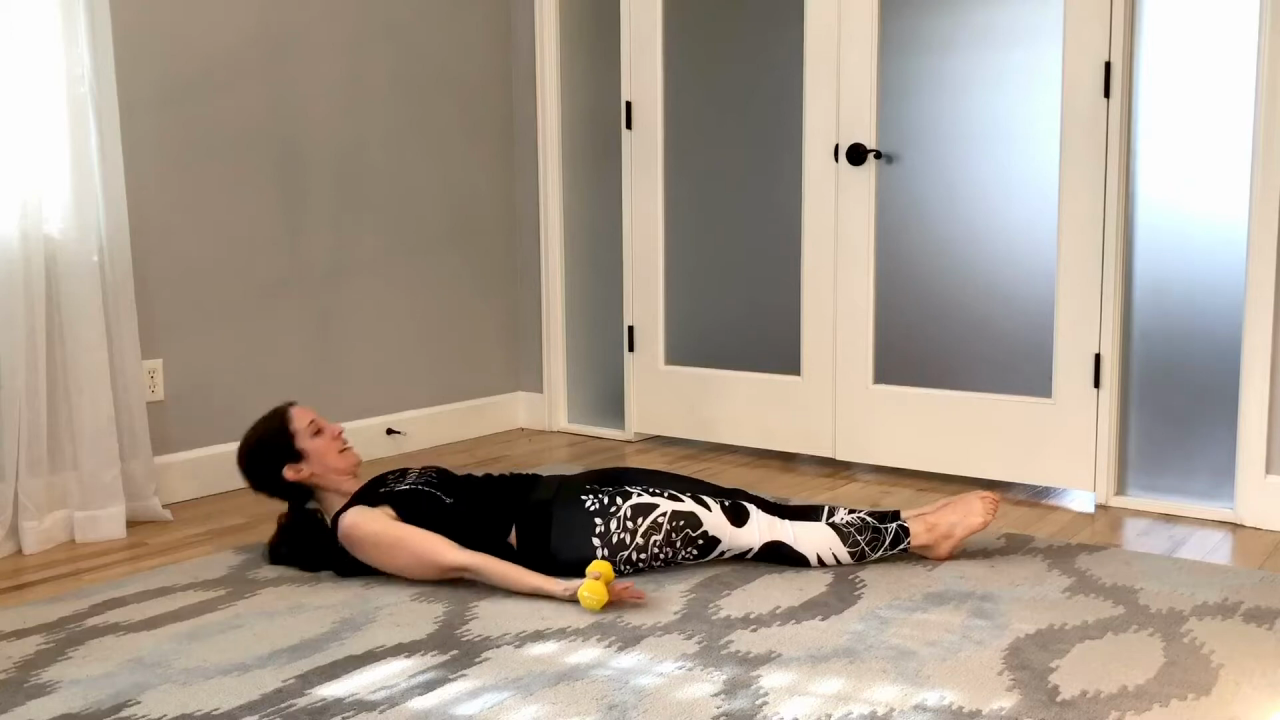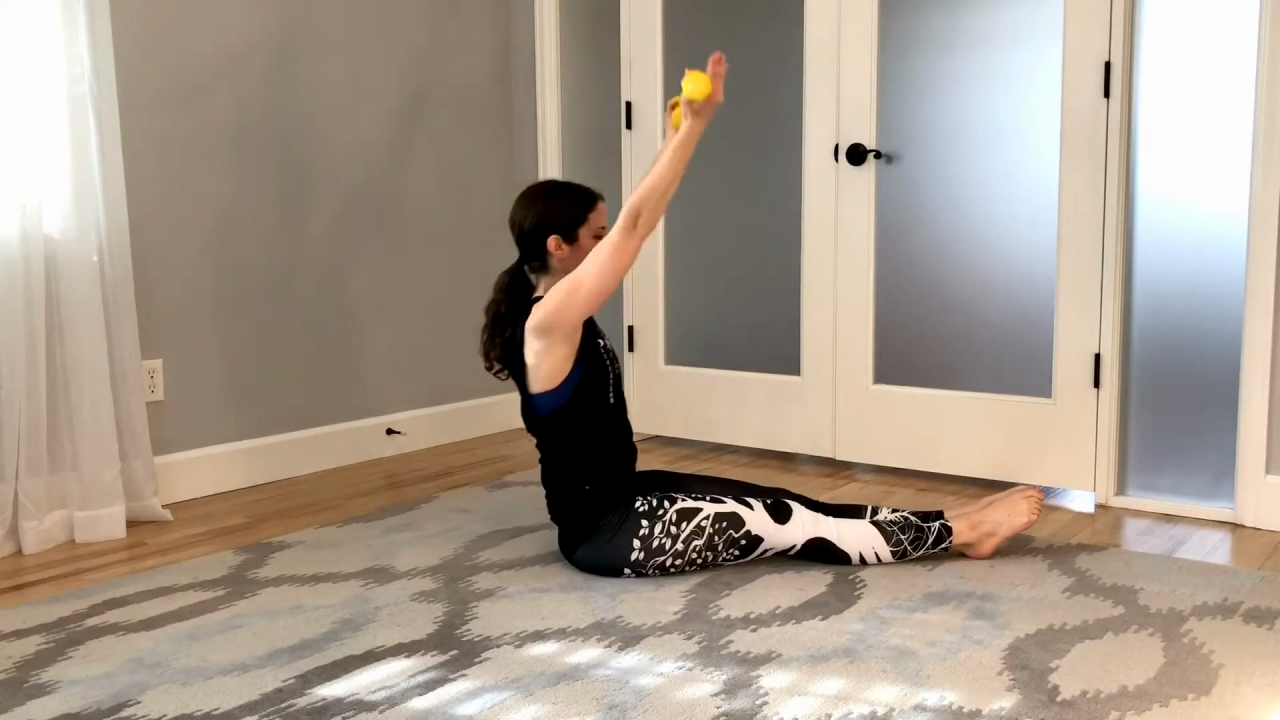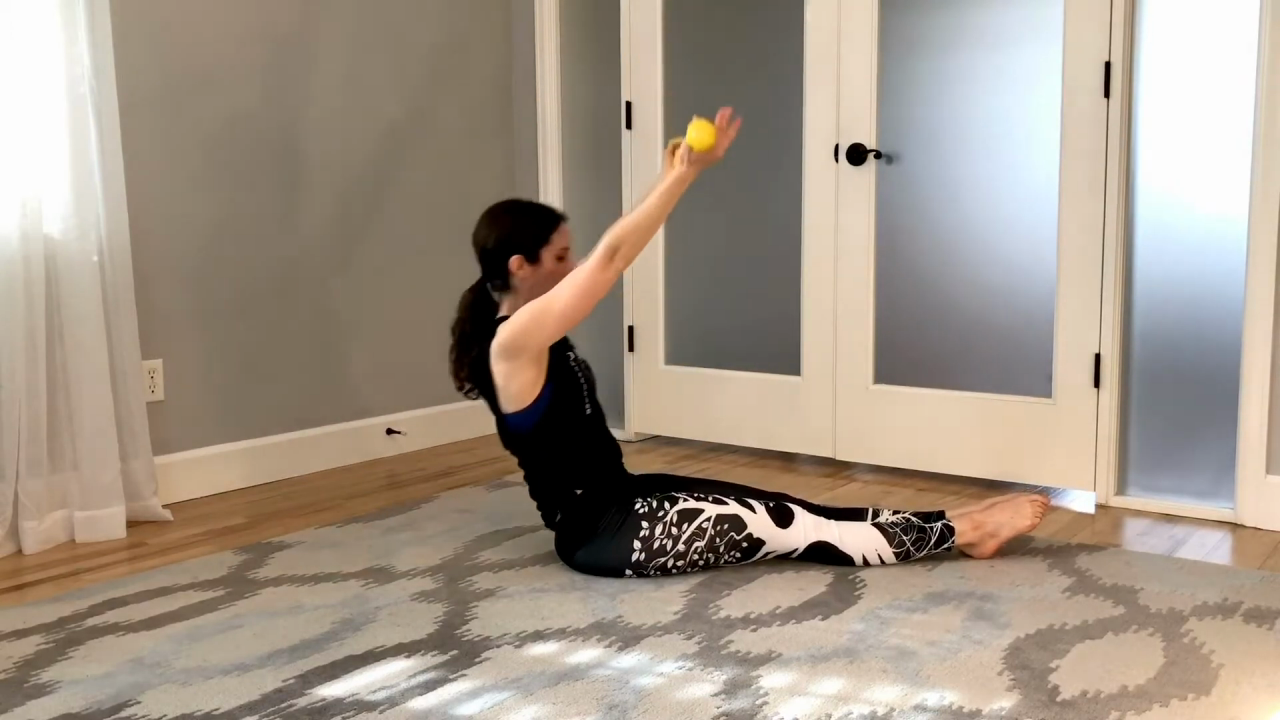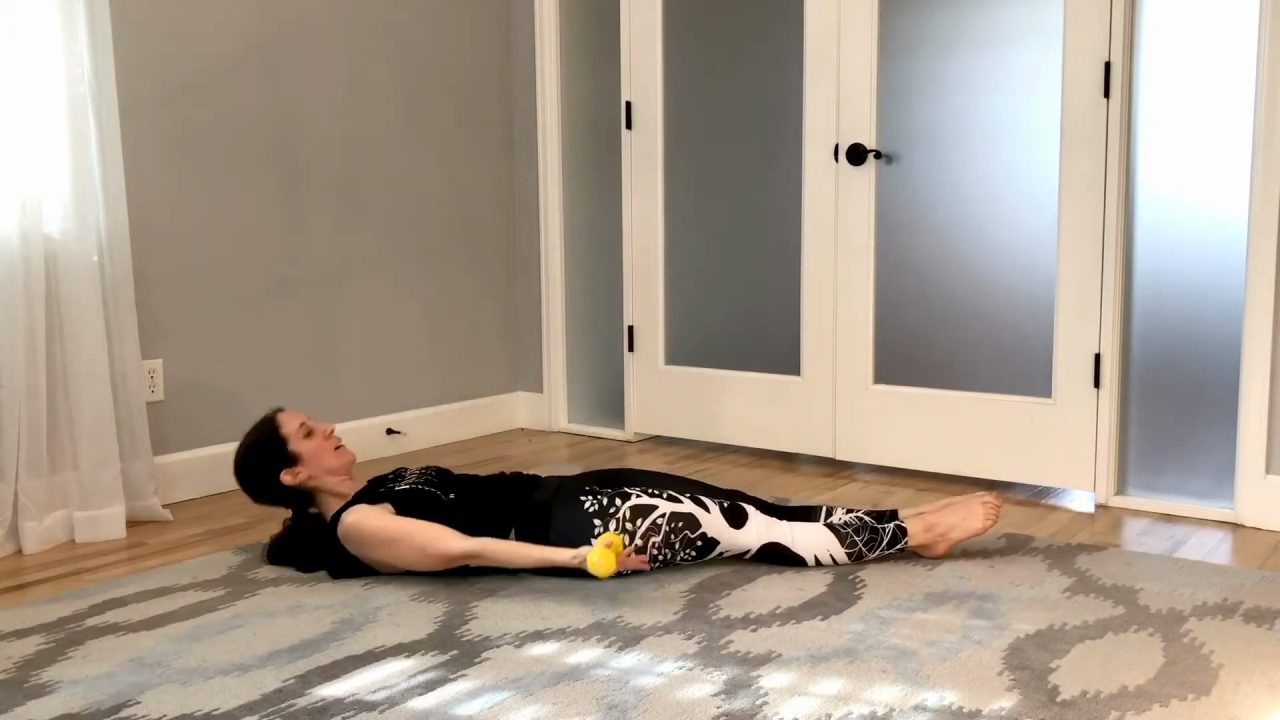
dt=1s
person 1, frame 1
left shoulder: (384, 491)
right shoulder: (358, 525)
right elbow: (465, 559)
right wrist: (567, 588)
left hip: (565, 497)
right hip: (569, 532)
left knee: (740, 506)
right knee: (745, 527)
left ankle: (905, 522)
right ankle: (912, 532)
person 1, frame 2
left shoulder: (559, 309)
right shoulder: (549, 319)
left elbow: (633, 226)
right elbow: (633, 225)
left wrist: (683, 133)
right wrist: (694, 126)
left hip: (626, 502)
right hip: (604, 529)
left knee: (786, 509)
right knee: (783, 525)
left ankle: (946, 526)
right ankle: (955, 533)
person 1, frame 3
left shoulder: (525, 327)
right shoulder: (515, 339)
left elbow: (604, 256)
right elbow: (608, 257)
left wrist: (676, 174)
right wrist: (685, 173)
left hip: (617, 506)
right hip: (597, 530)
left knee: (781, 511)
right knee: (780, 526)
left ankle: (948, 527)
right ankle: (955, 531)
person 1, frame 4
left shoulder: (378, 492)
right shoulder: (354, 527)
right elbow: (465, 548)
left wrist: (575, 530)
right wrist: (577, 554)
left hip: (556, 498)
right hip: (556, 528)
left knee: (731, 507)
right knee: (734, 528)
left ankle: (898, 522)
right ankle: (907, 534)
